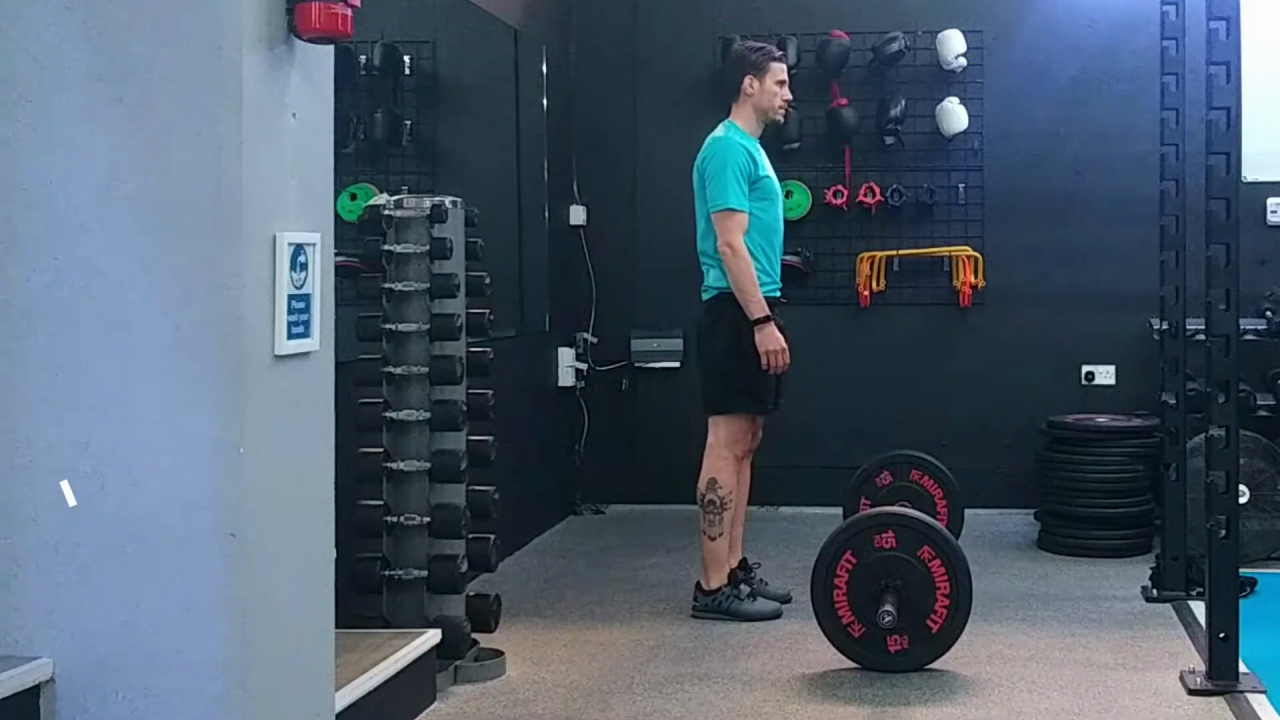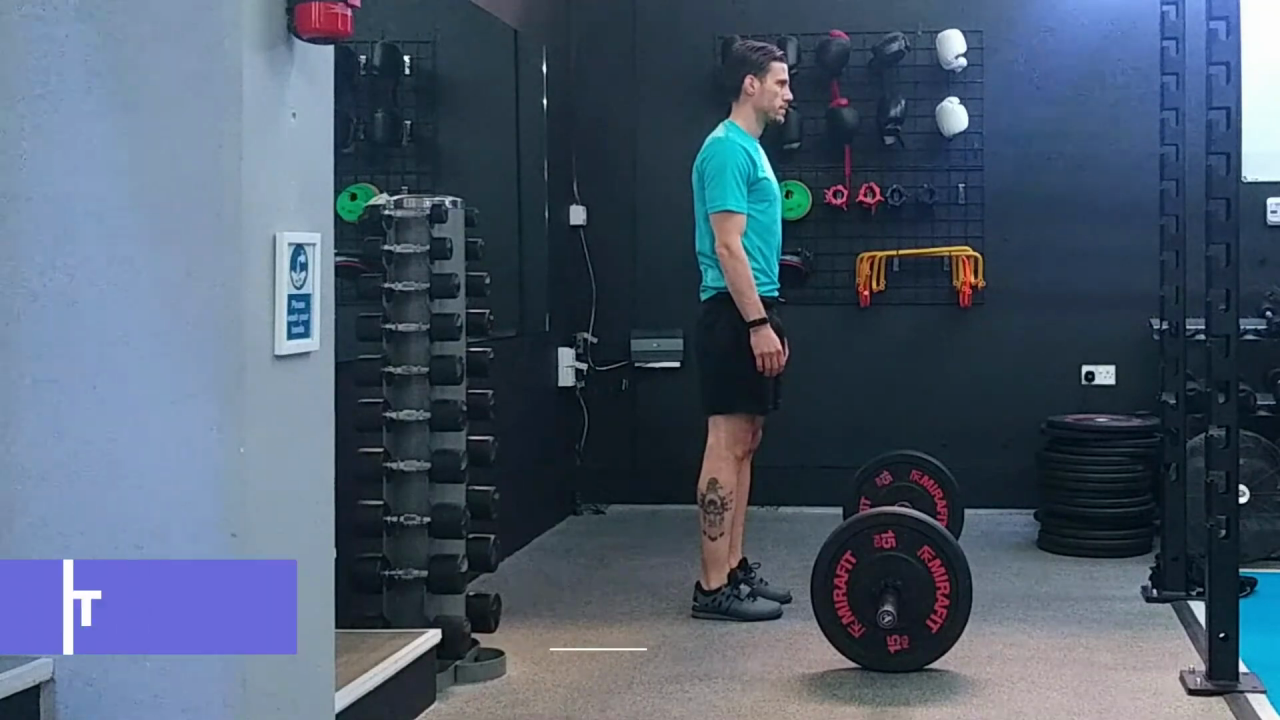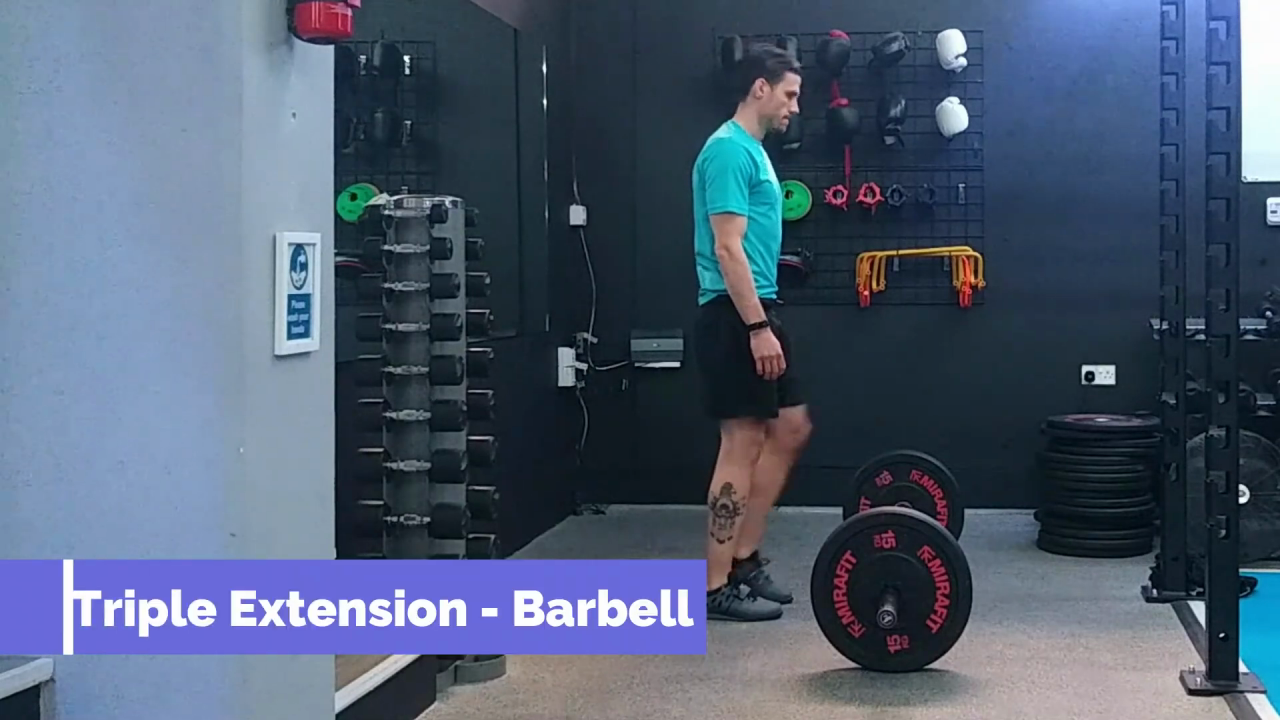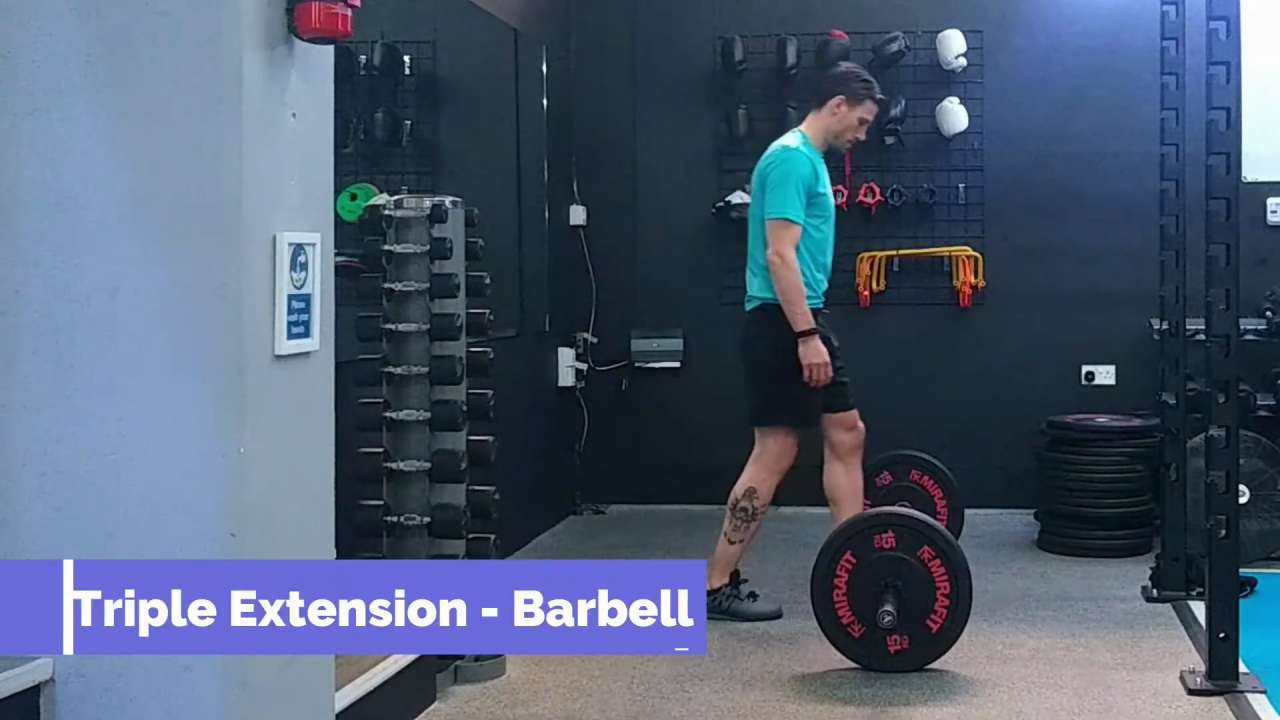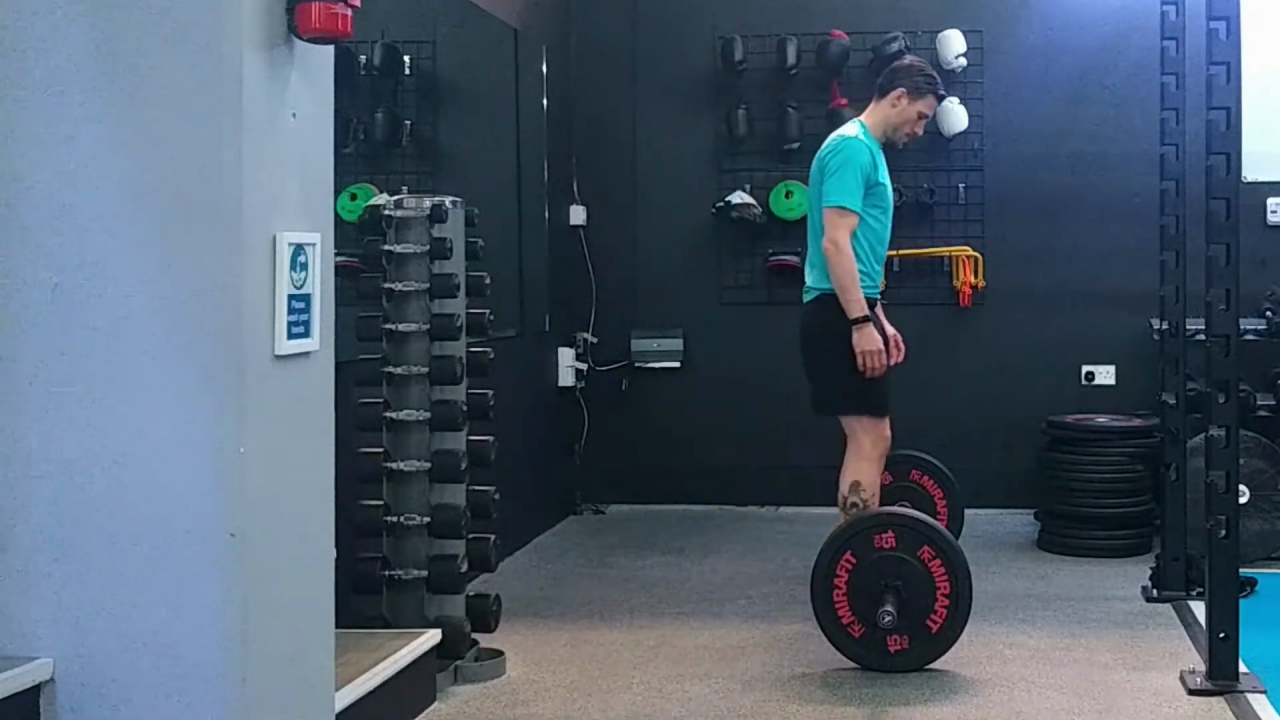
dt=0.5s
person 1, frame 1
left shoulder: (749, 148)
right shoulder: (728, 148)
right elbow: (730, 245)
left wrist: (765, 318)
right wrist: (763, 321)
left hip: (750, 313)
right hip: (737, 314)
left knee: (745, 444)
right knee: (727, 445)
left ankle: (735, 567)
right ankle: (714, 585)
person 1, frame 2
left shoulder: (750, 149)
right shoulder: (727, 149)
right elbow: (728, 247)
left wrist: (768, 320)
right wrist: (758, 323)
left hip: (752, 312)
right hip: (735, 315)
left knee: (744, 445)
right knee: (727, 446)
left ankle: (735, 568)
right ankle: (714, 586)
person 1, frame 3
left shoulder: (750, 149)
right shoulder: (729, 150)
right elbow: (728, 249)
left wrist: (767, 322)
right wrist: (758, 326)
left hip: (753, 314)
right hip: (733, 318)
left knee: (789, 432)
right knee: (743, 448)
left ankle: (744, 560)
right ankle: (716, 586)
person 1, frame 4
left shoulder: (809, 159)
right shoulder: (791, 158)
right elbow: (779, 254)
right wrist: (804, 334)
left hip: (806, 320)
right hip: (784, 323)
left knee: (847, 435)
right knee: (774, 453)
right ankle: (716, 585)
person 1, frame 5
left shoulder: (866, 150)
right shoulder: (851, 147)
right elbow: (835, 243)
left wrist: (880, 320)
right wrist: (862, 322)
left hip: (850, 313)
right hip: (839, 315)
left knee: (872, 438)
right knee: (871, 439)
